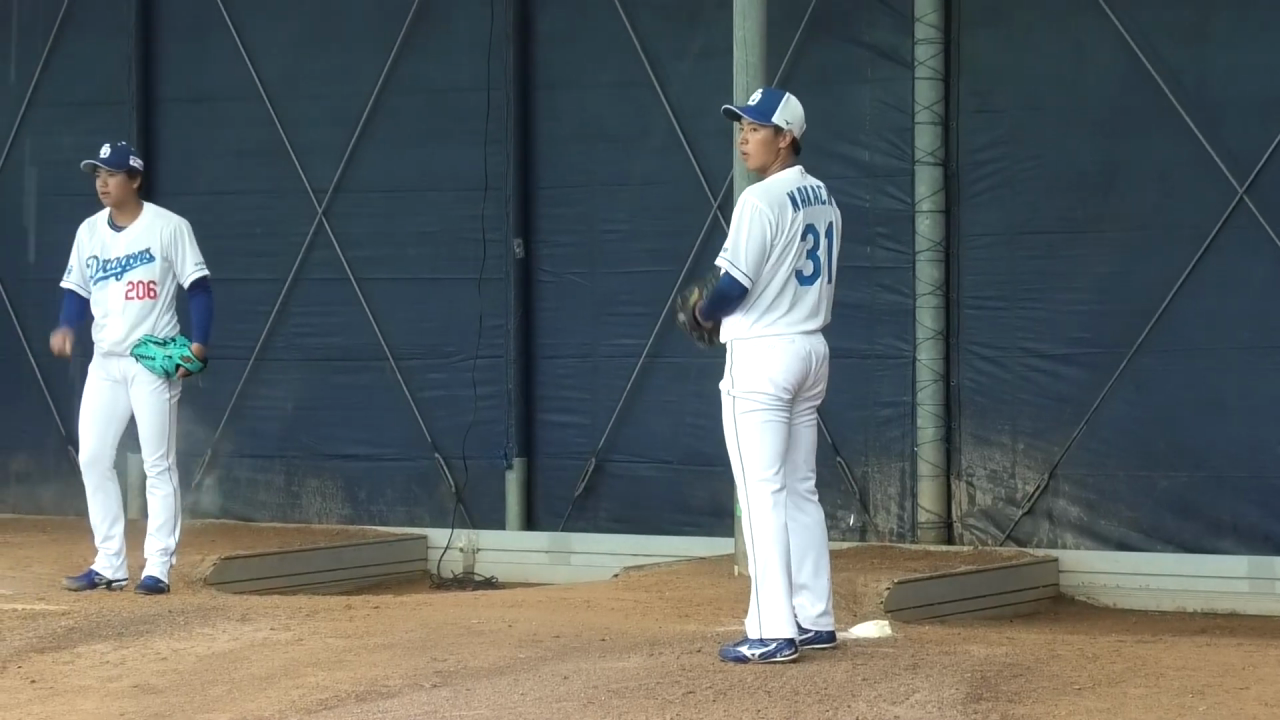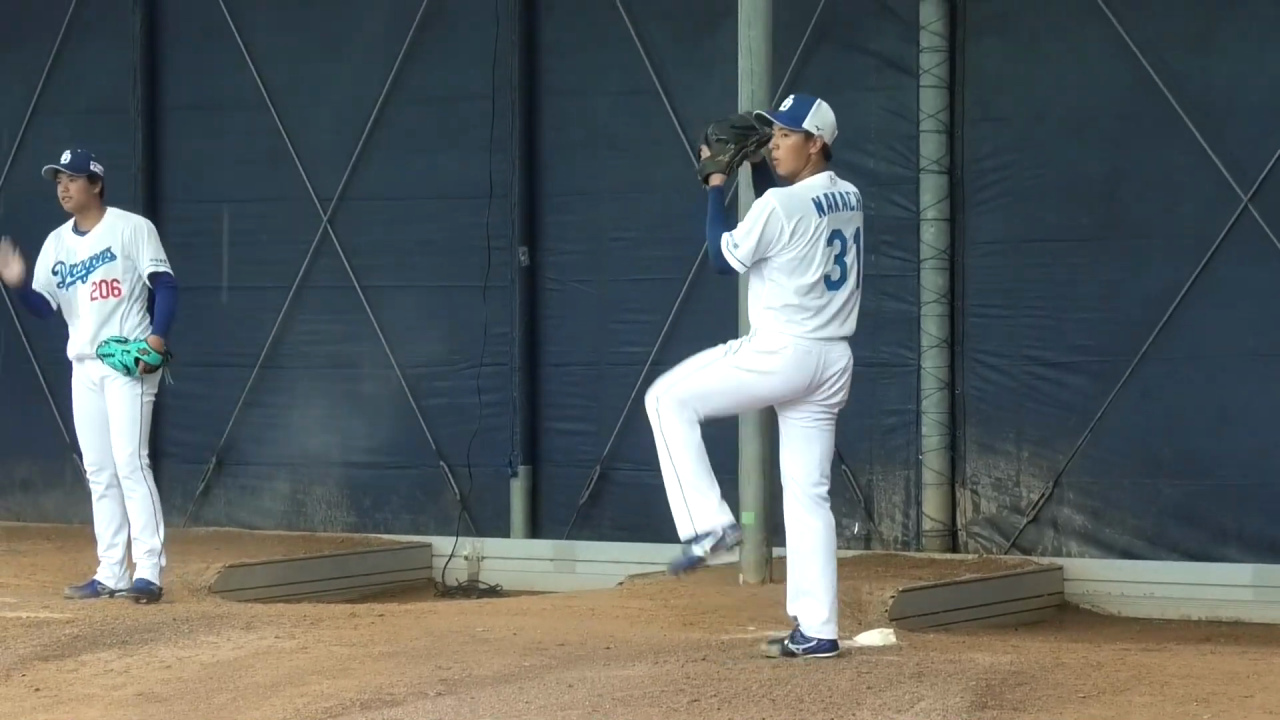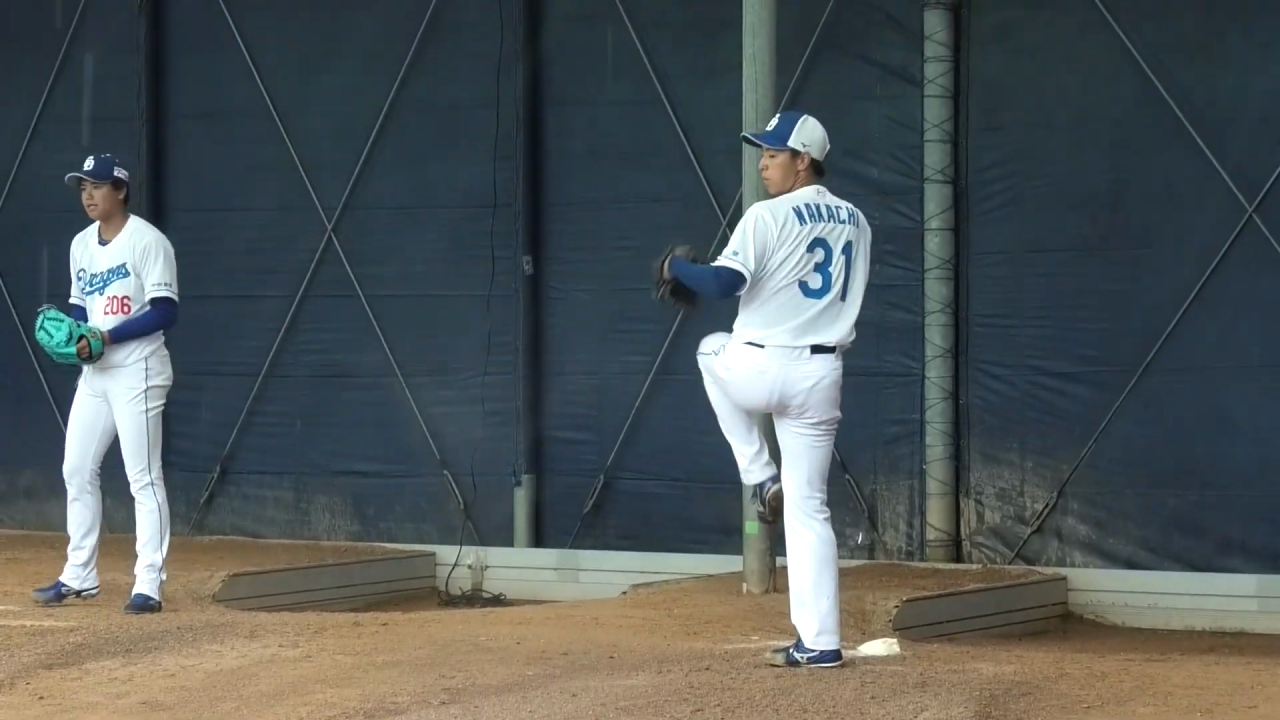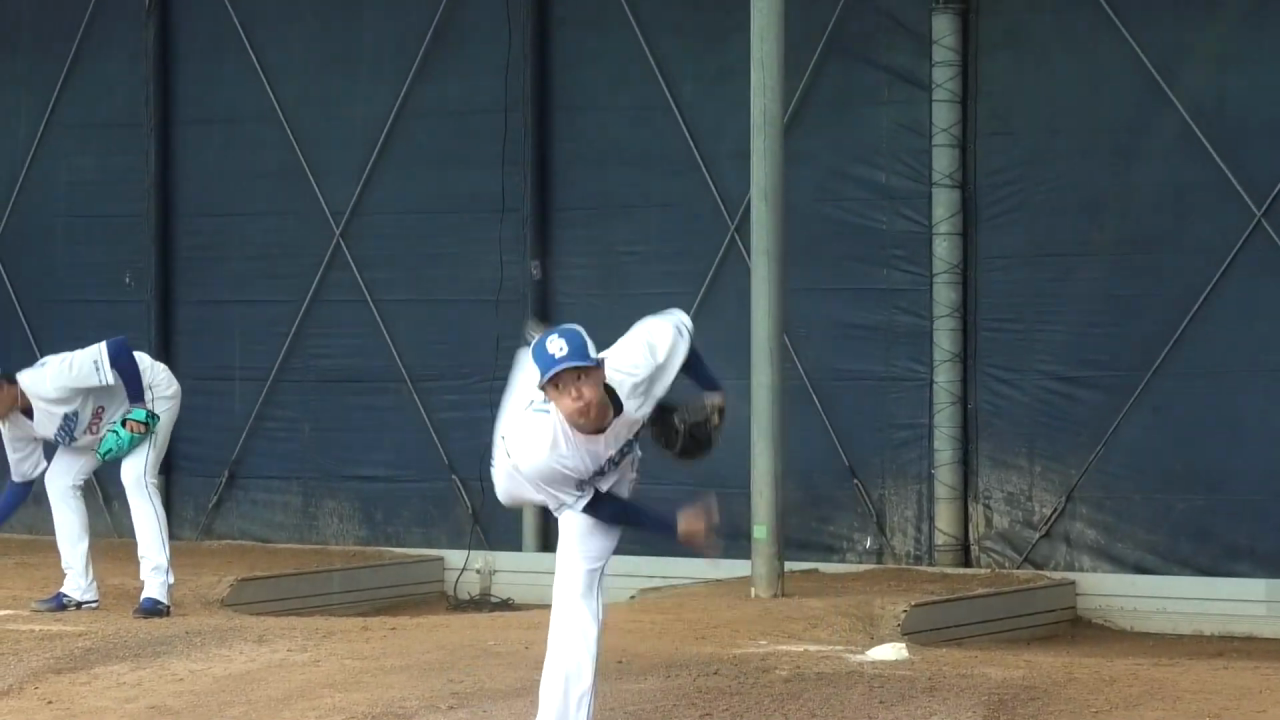
dt=1s
person 1, frame 1
left shoulder: (760, 200)
right shoulder: (824, 198)
left elbow: (733, 285)
left wrist: (704, 312)
left hip: (761, 357)
right hip: (810, 350)
left knee: (763, 494)
right knee: (798, 493)
left ankle: (773, 633)
right ankle: (815, 619)
person 1, frame 2
left shoulder: (781, 205)
right shoulder: (849, 198)
left elbow: (723, 258)
left wrist: (716, 184)
right wrist: (756, 167)
left hip: (779, 354)
right hip: (832, 361)
left knee: (667, 400)
right knee: (808, 494)
left ankle: (709, 525)
right ankle: (816, 630)
person 1, frame 3
left shoulder: (767, 215)
right shoulder: (856, 222)
left elbow: (726, 282)
left wrist: (677, 267)
left hip: (758, 367)
right hip: (819, 374)
left knee: (713, 348)
right knee: (810, 507)
left ankle: (762, 477)
right ankle: (821, 642)
person 1, frame 4
left shoulder: (641, 367)
right shoulder: (537, 453)
left elbow: (676, 325)
right elbow: (594, 506)
left wrist: (709, 387)
right wrist: (676, 526)
left hip: (612, 477)
left knee: (578, 594)
right knee: (509, 482)
person 2, frame 1
left shoulder: (170, 227)
right shoulder: (89, 231)
left elbow: (199, 288)
right elbow: (76, 293)
left wrist: (198, 343)
right wrist: (64, 330)
right hip: (105, 363)
left knee: (158, 465)
right knee: (93, 458)
left ankle: (158, 567)
right ankle: (109, 563)
person 2, frame 2
left shoulder: (133, 227)
right shoulder: (56, 241)
left elbow: (164, 284)
right elbow: (43, 304)
left wrist: (158, 336)
right hip: (84, 368)
left knee: (130, 464)
right knee: (98, 473)
left ankle: (147, 571)
right ankle: (111, 572)
person 2, frame 3
left shoulder: (149, 241)
right shoulder: (80, 244)
left elbow: (165, 311)
right elbow: (81, 305)
left wrist: (107, 338)
left hip: (138, 374)
right hip: (95, 374)
left knee: (144, 480)
right knee: (77, 473)
left ankle: (149, 585)
right ankle: (78, 577)
person 2, frame 4
left shoulder: (51, 381)
left elbow: (118, 348)
left wrist: (138, 408)
left hip: (148, 391)
left knee: (136, 477)
right knee: (59, 480)
left ankle: (157, 592)
right ankle: (79, 588)
